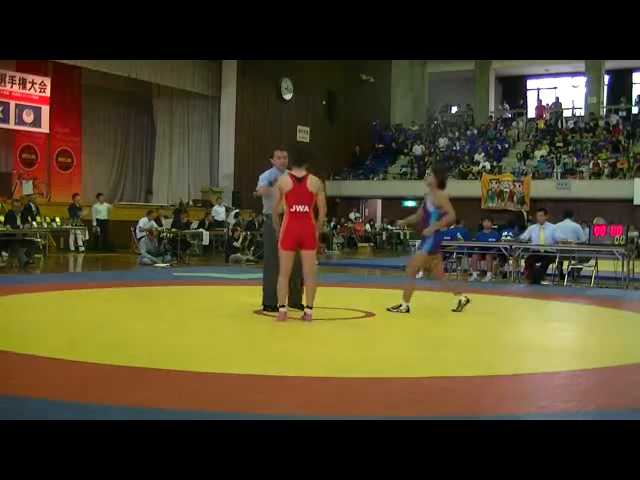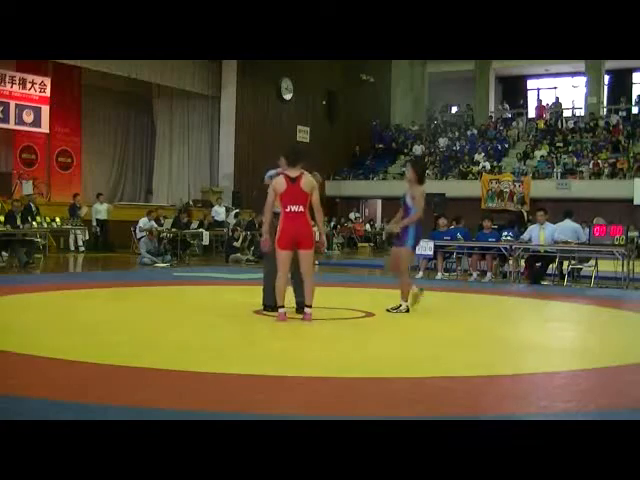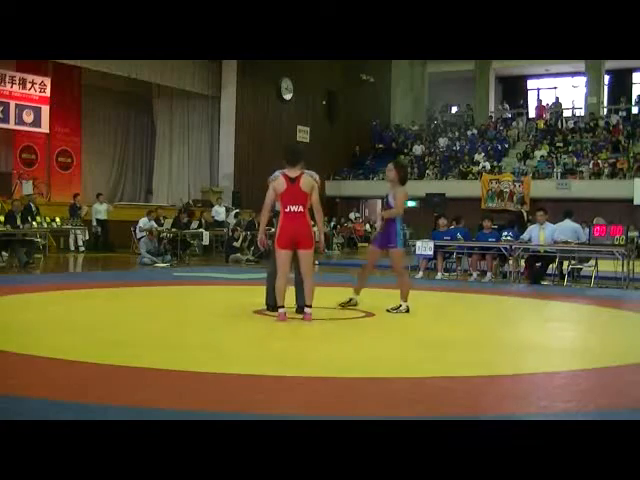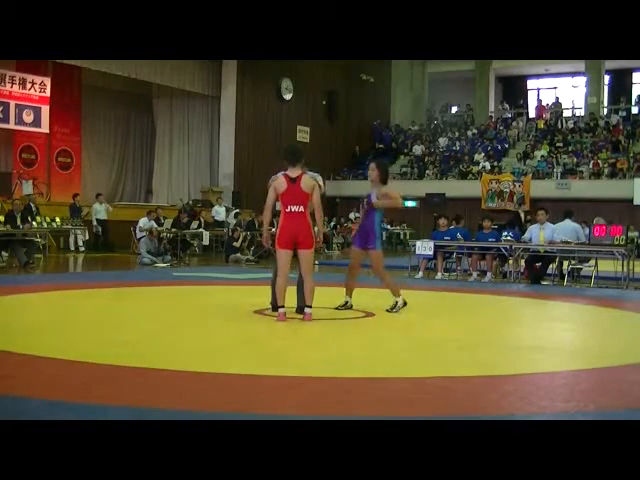
dt=0.2s
person 1, frame 1
left shoulder: (282, 181)
right shoulder: (316, 182)
left elbow: (274, 209)
right elbow: (322, 210)
left wrist: (278, 229)
right wrist: (318, 228)
left hip: (289, 229)
right hip: (308, 229)
left knee: (284, 273)
right knee: (309, 274)
left ankle: (282, 311)
right ankle: (308, 311)
person 1, frame 2
left shoulder: (276, 181)
right shoulder: (310, 181)
left elbow: (268, 210)
right elbow: (317, 209)
left wrist: (265, 233)
right wrist: (322, 233)
left hip: (285, 229)
right hip: (304, 229)
left knee: (282, 273)
right knee: (307, 274)
left ankle: (281, 311)
right ankle: (308, 311)
person 1, frame 3
left shoulder: (276, 182)
right shoulder: (310, 181)
left elbow: (266, 209)
right elbow: (317, 209)
left wrist: (261, 232)
right wrist: (321, 233)
left hip: (285, 229)
right hip: (304, 229)
left knee: (282, 273)
right knee: (307, 274)
left ankle: (281, 311)
right ankle: (308, 311)
person 1, frame 4
left shoulder: (277, 181)
right shoulder: (311, 181)
left elbow: (268, 208)
right elbow: (318, 209)
left wrist: (266, 232)
right wrist: (320, 231)
left hip: (285, 229)
right hip: (304, 229)
left knee: (282, 273)
right knee: (307, 274)
left ankle: (281, 311)
right ankle: (308, 311)
person 2, frame 1
right shoulder: (267, 176)
right elbow: (260, 191)
right wrist: (272, 182)
right hip: (273, 221)
left knee: (296, 261)
right knee: (272, 263)
left ankle: (295, 300)
right ankle: (269, 303)
person 2, frame 2
right shoulder: (274, 175)
right elbow: (268, 181)
right wrist: (277, 174)
right hip: (276, 220)
left knee: (298, 263)
right knee: (272, 262)
left ankle: (301, 302)
right ankle: (269, 302)
person 2, frame 3
left shoulder: (309, 176)
right shoulder: (281, 175)
left elbow: (316, 185)
right elbow: (271, 181)
left wrist: (315, 182)
right wrist: (274, 179)
left knee: (301, 264)
right knee: (276, 262)
left ankle: (301, 304)
right ankle: (272, 302)
person 2, frame 4
left shoulder: (314, 177)
right shoulder: (283, 176)
left elbow: (319, 189)
right elbow: (271, 185)
left wrist: (316, 185)
right wrist: (273, 181)
left ankle: (302, 304)
right ankle: (276, 301)
person 3, frame 1
left shoulder: (440, 196)
right shoulder: (428, 195)
left elbow: (451, 215)
right elbow: (419, 214)
left wrist: (433, 228)
right wrist: (404, 221)
left hip: (431, 238)
right hip: (428, 238)
left knee: (411, 271)
right knee: (438, 274)
left ankle: (404, 304)
right ankle: (461, 298)
person 3, frame 2
left shoulder: (418, 191)
right shoulder: (409, 190)
left elbow: (418, 213)
left wrist: (400, 224)
right wrist: (392, 223)
left hip: (410, 233)
right hip: (403, 233)
left knee: (402, 270)
right knee: (393, 266)
left ankle: (404, 304)
right ankle: (415, 289)
person 3, frame 3
left shoulder: (400, 191)
right shoulder: (391, 191)
left elbow: (397, 211)
left wrist: (381, 215)
right wrist: (380, 229)
left hip: (395, 234)
right hip: (383, 233)
left knee: (399, 271)
right knee: (366, 267)
left ankle: (404, 304)
right ankle: (354, 298)
person 3, frame 4
left shoulder: (383, 191)
right shoulder: (369, 191)
left elbow: (399, 202)
left wrist: (381, 203)
right wrist: (355, 230)
left hip: (373, 234)
right hip: (361, 233)
left knee: (379, 271)
right knee: (352, 268)
left ankle: (399, 300)
right ankle: (348, 300)
